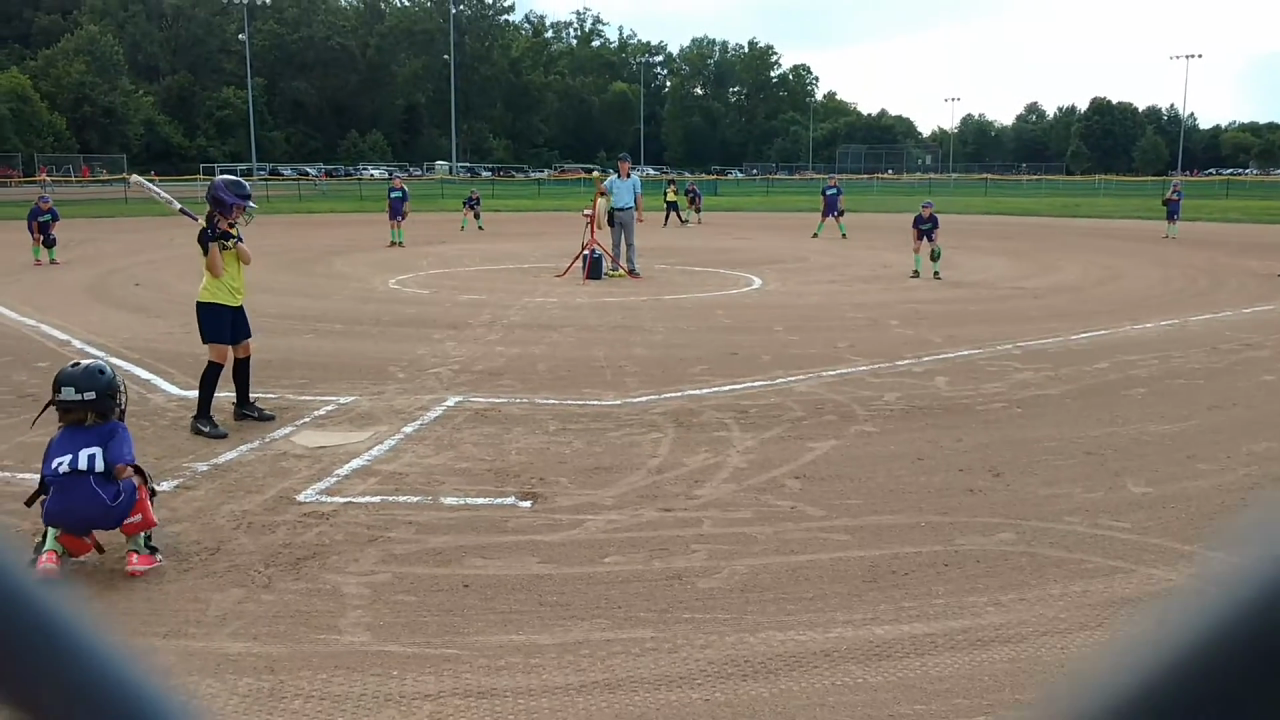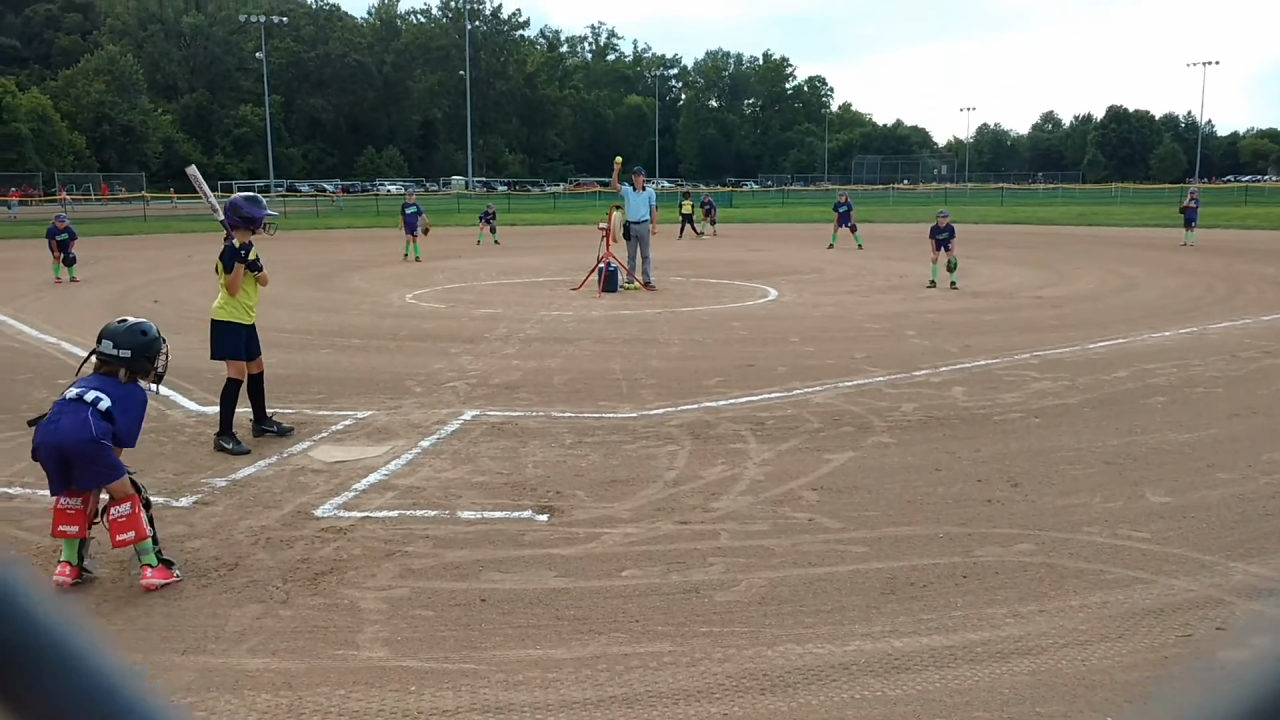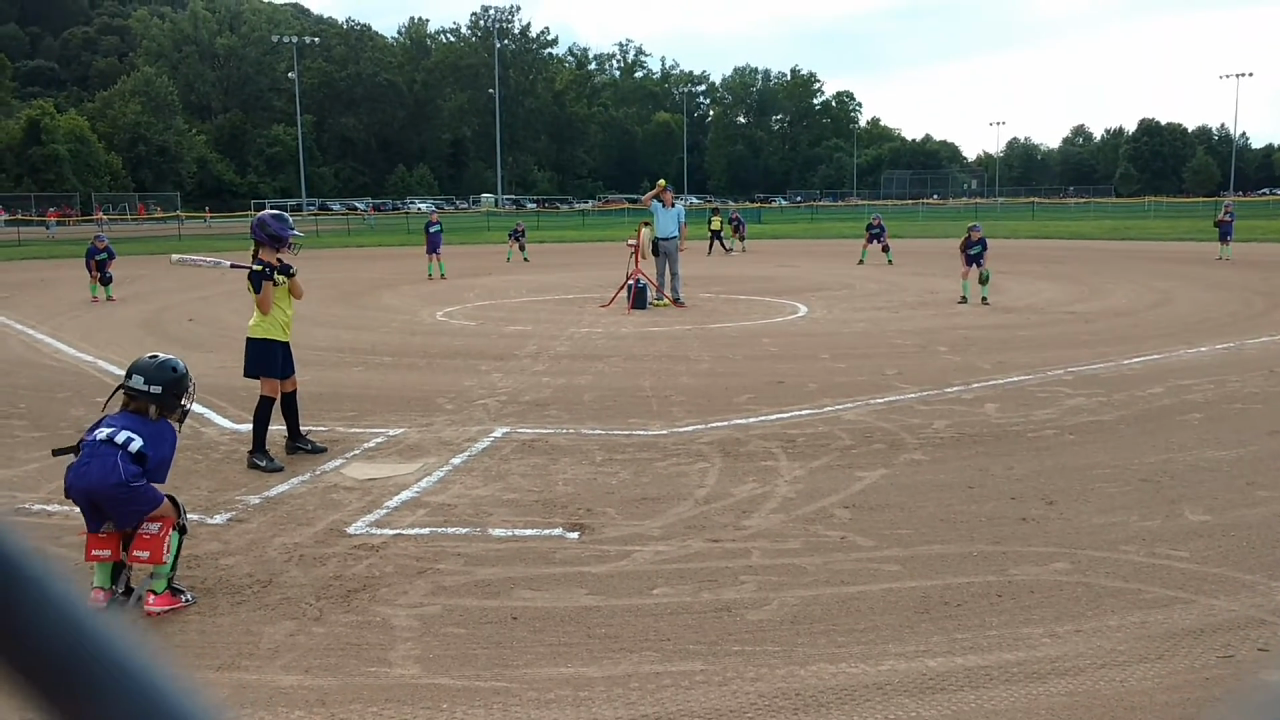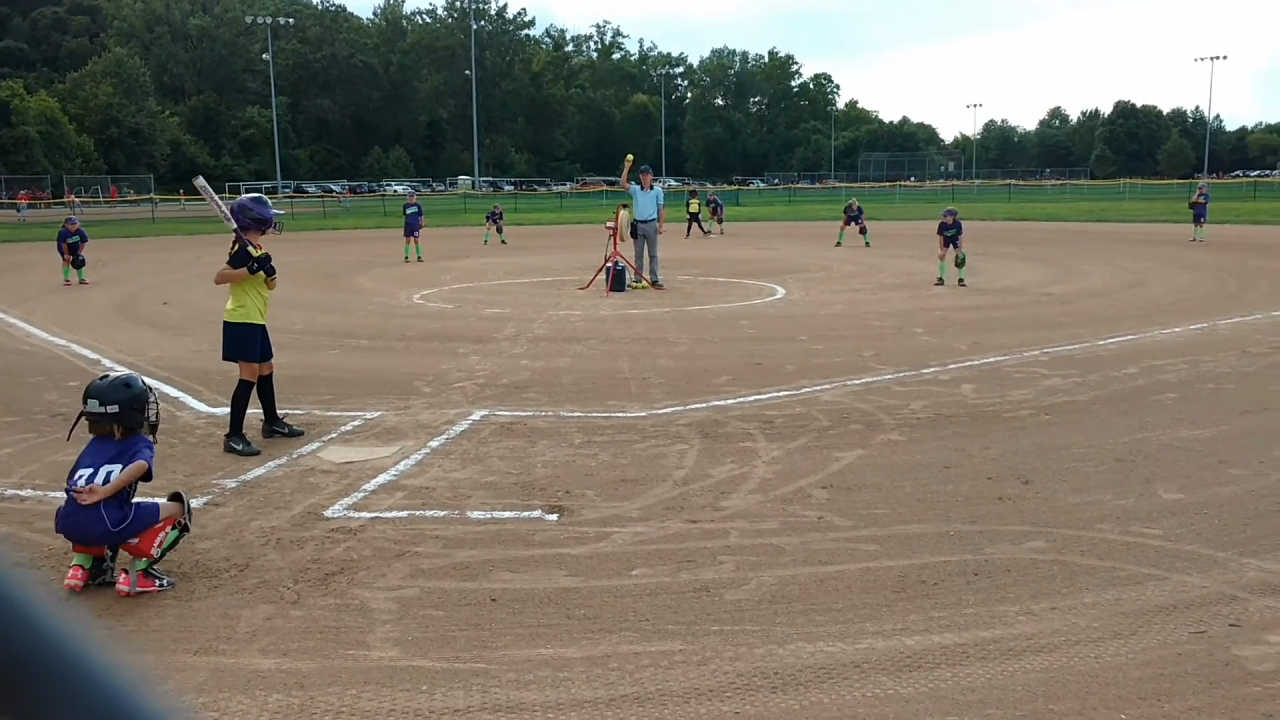
dt=1s
person 1, frame 1
left shoulder: (232, 229)
right shoulder: (207, 233)
left elbow: (247, 259)
right elbow: (216, 271)
left wrist: (233, 240)
right wrist: (212, 238)
left hip: (234, 300)
right hip: (214, 302)
left knee: (243, 351)
right knee: (218, 357)
left ankle: (243, 405)
right ankle: (201, 418)
person 1, frame 2
left shoulder: (248, 247)
right shoulder: (231, 251)
left elbow: (264, 281)
right elbow: (232, 290)
left wrist: (257, 268)
right wrist: (239, 260)
left hip: (246, 318)
right hip: (229, 319)
left knee: (256, 367)
right knee: (237, 373)
left ankle: (261, 420)
right ankle: (224, 435)
person 1, frame 3
left shoulder: (278, 264)
right shoulder: (258, 269)
left elbow: (298, 294)
right elbow: (265, 308)
left wrist: (290, 273)
right wrist: (267, 278)
left hip: (280, 336)
right hip: (265, 337)
left knee: (289, 386)
right knee: (270, 391)
left ankle: (295, 438)
right ankle: (257, 453)
person 1, frame 4
left shoulder: (257, 249)
right shoulder: (244, 249)
left elbow: (271, 285)
right elbow: (219, 278)
left wrist: (268, 270)
right wrist: (251, 269)
left hip: (256, 320)
right hip: (242, 320)
left knee: (266, 370)
right knee: (249, 375)
left ankle: (272, 422)
right ankle: (234, 436)
person 2, frame 1
left shoulder: (58, 439)
right shoulder: (114, 430)
left elbow: (47, 485)
right elbow: (120, 469)
right wrist: (130, 475)
left hip: (59, 514)
right hip: (102, 510)
right knee: (136, 480)
left ankle: (49, 554)
right ankle: (138, 552)
person 2, frame 2
left shoulder: (86, 381)
right shoulder: (135, 393)
right elbow: (117, 446)
right wrist: (97, 486)
left hip: (46, 435)
right hip: (85, 436)
left knee: (75, 491)
right knee: (127, 495)
left ankle: (69, 565)
right ankle: (152, 567)
person 2, frame 3
left shoulder: (113, 418)
right shoulder: (165, 430)
right elbow: (152, 478)
right wrist: (130, 513)
left hip: (77, 478)
right hip: (115, 479)
left knee: (108, 522)
right knee: (170, 516)
left ankle: (102, 588)
right ankle: (159, 592)
person 2, frame 4
left shoulder: (93, 444)
right shoulder: (140, 444)
left elbow: (74, 483)
right elbow: (140, 465)
right wrist: (106, 491)
left hip: (69, 524)
right hip: (105, 527)
right knee: (178, 508)
left ankle: (82, 566)
right ankle: (137, 573)
